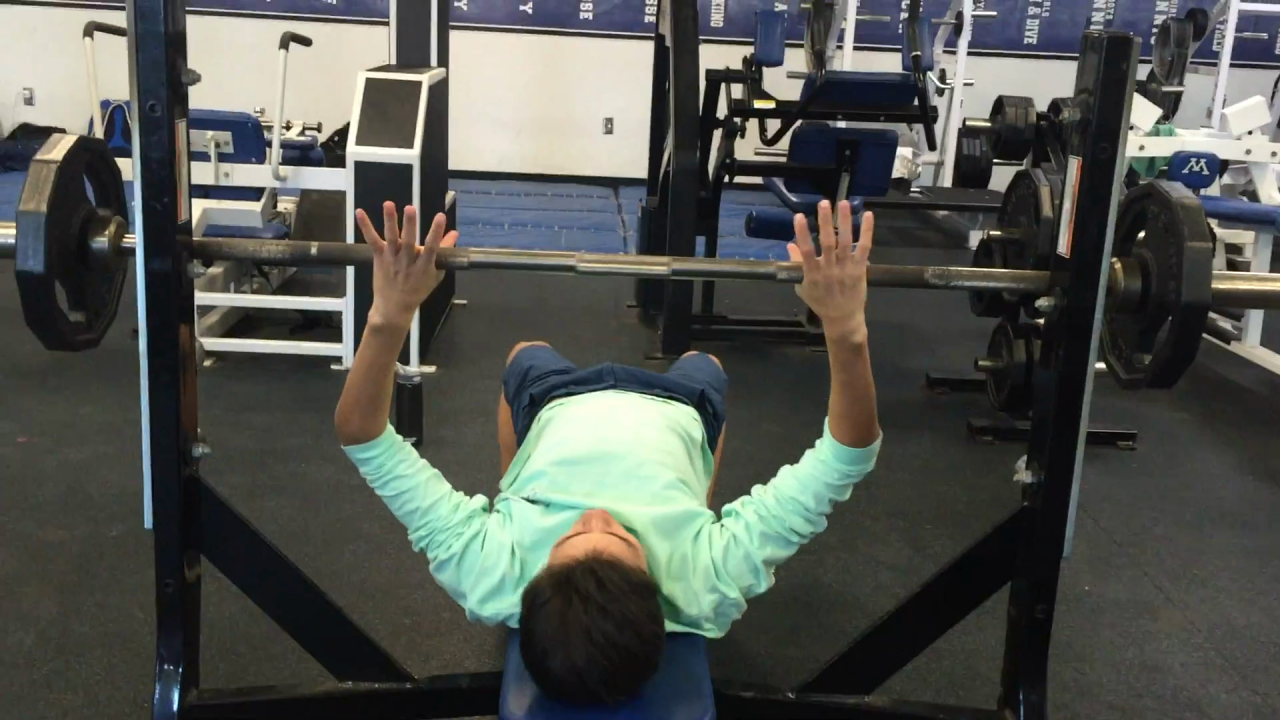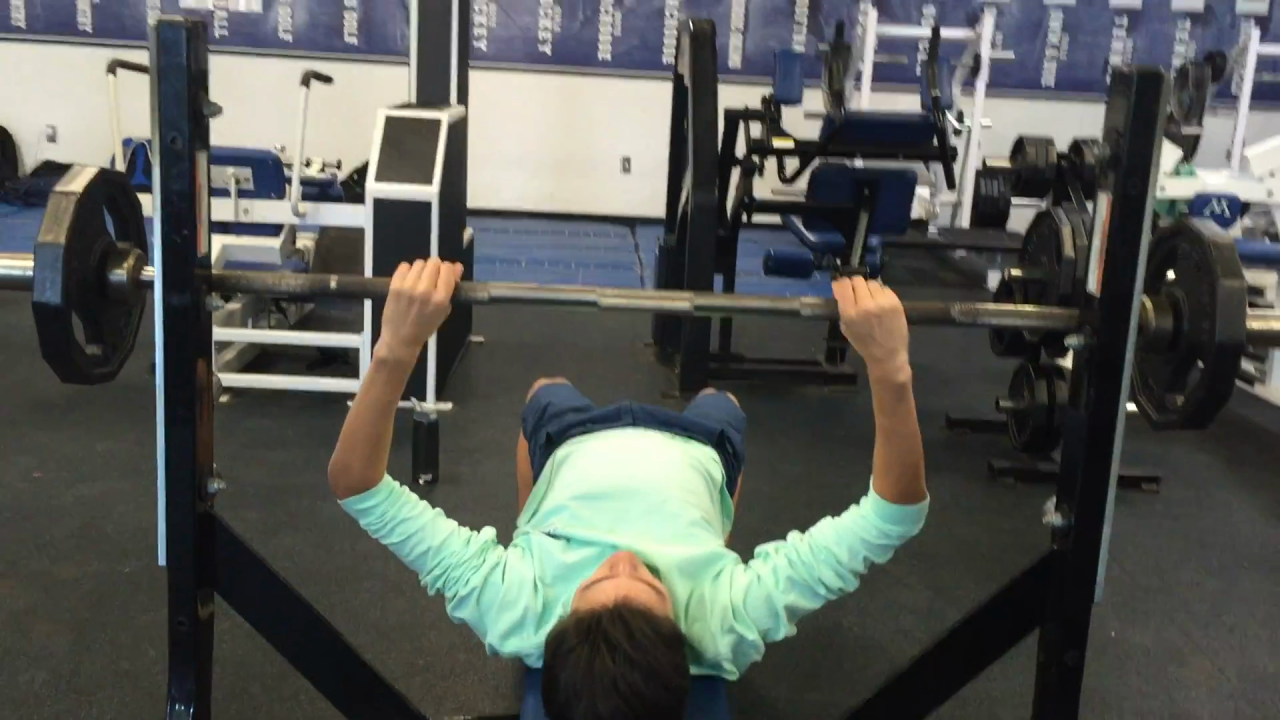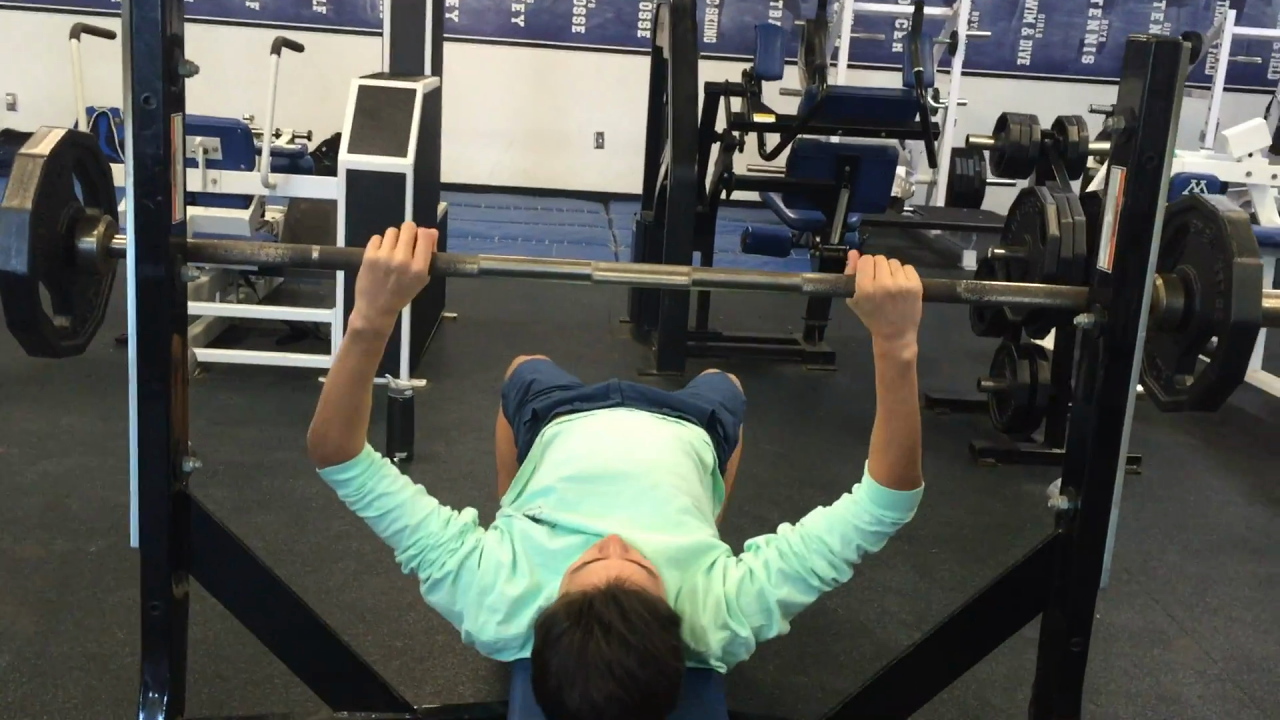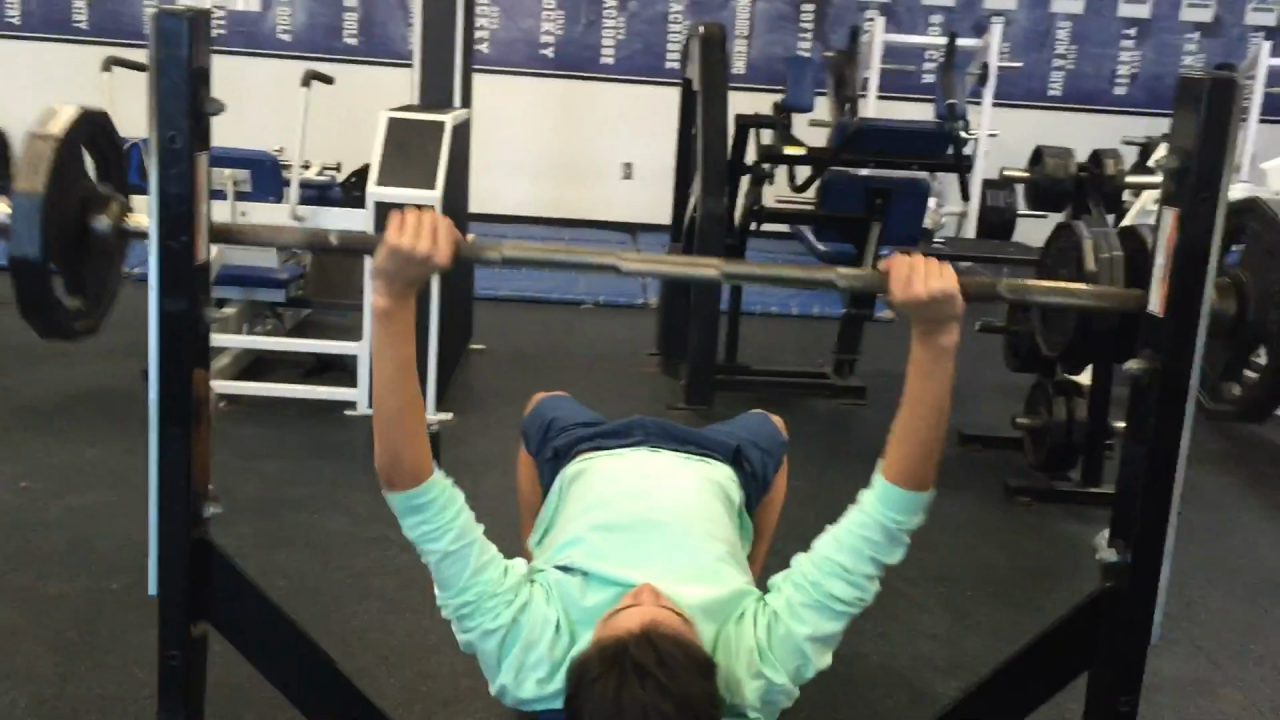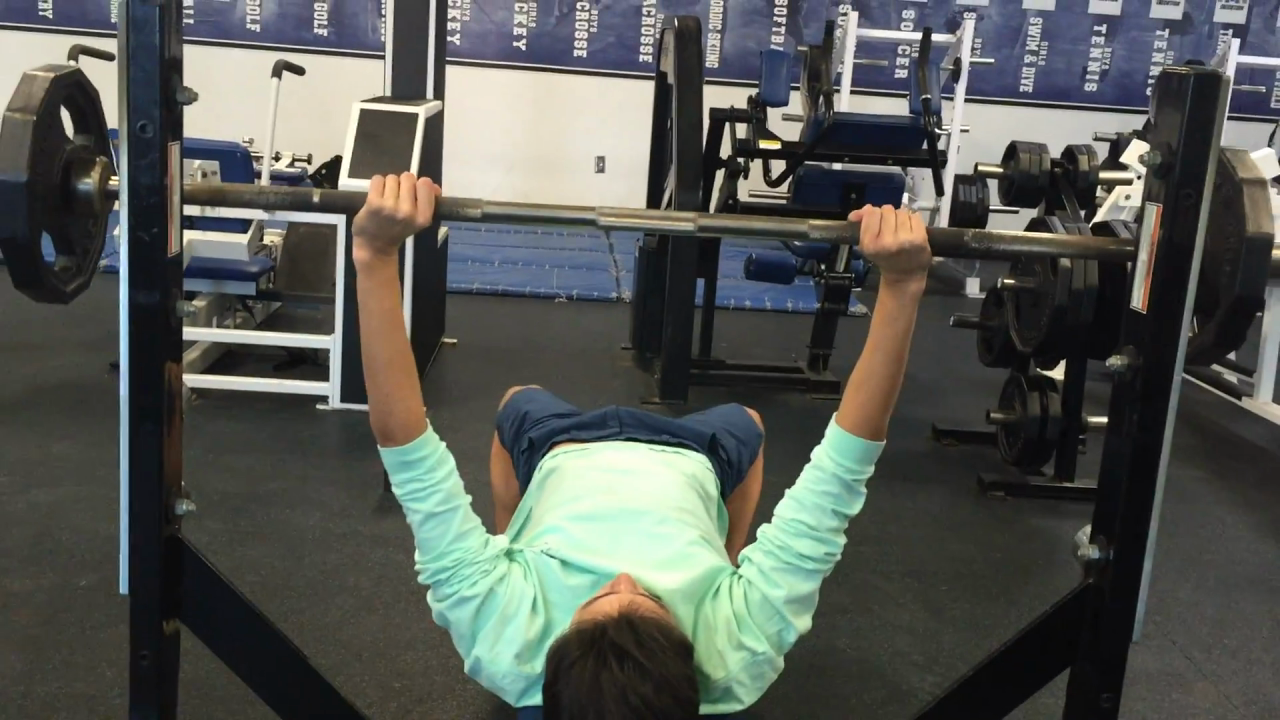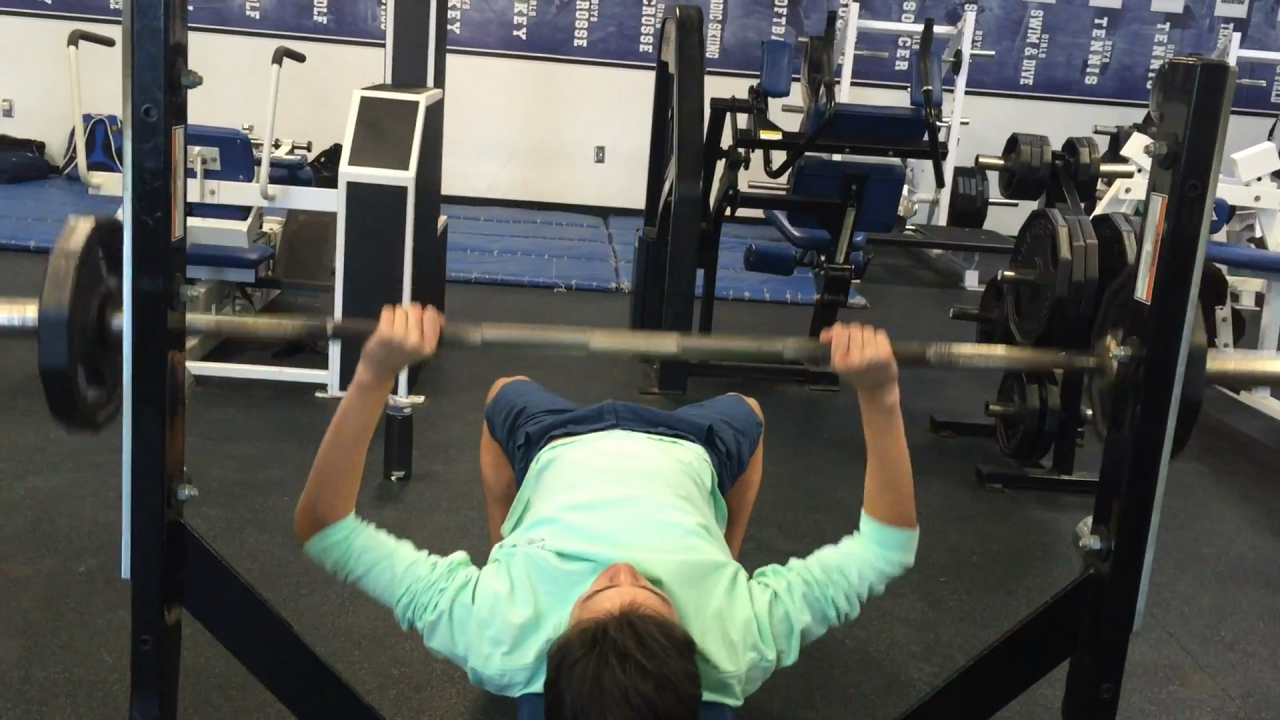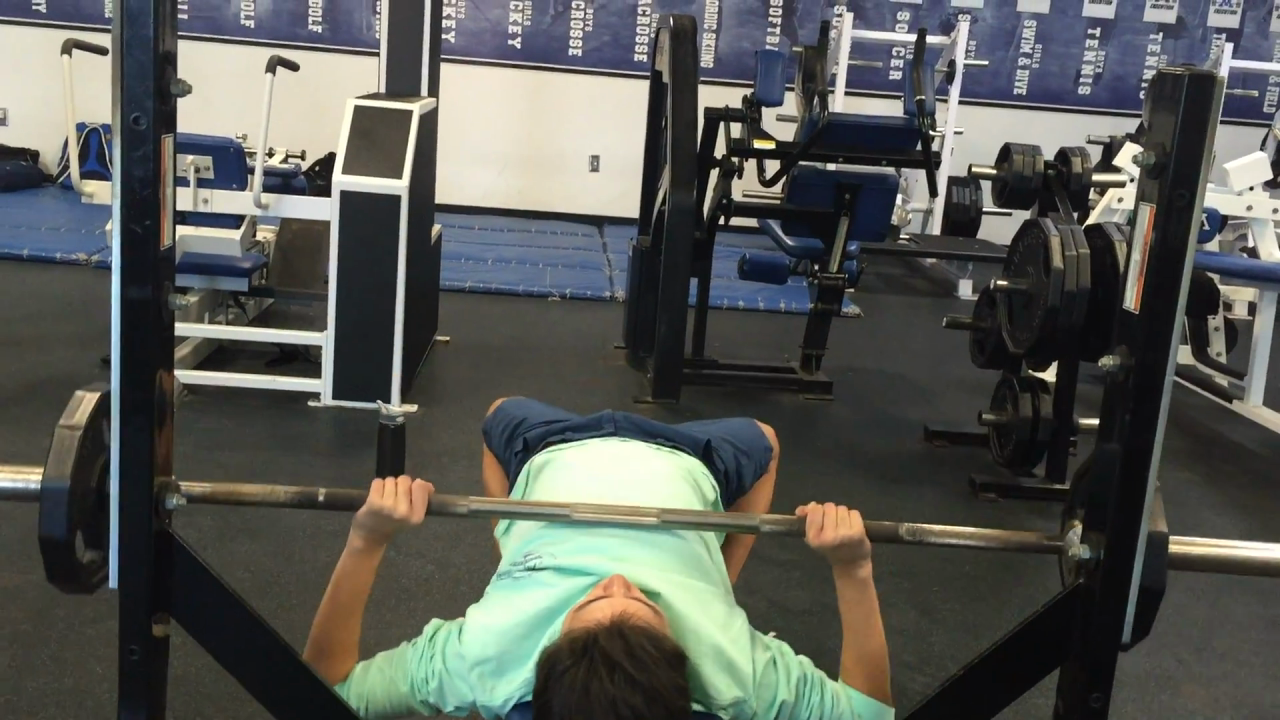
dt=0.7s
person 1, frame 1
left shoulder: (494, 577)
right shoulder: (707, 581)
left elbow: (363, 439)
right elbow: (847, 455)
left wrist: (389, 316)
right wrist: (846, 329)
left knee: (528, 355)
right knee: (702, 365)
person 1, frame 2
left shoulder: (516, 613)
right shoulder: (729, 620)
left elbow: (355, 486)
right elbow: (895, 515)
left wrist: (395, 347)
right wrist: (890, 367)
left knee: (550, 395)
right knee: (719, 405)
person 1, frame 3
left shoulder: (496, 606)
right shoulder: (722, 615)
left elbow: (339, 459)
right elbow: (888, 502)
left wrist: (370, 317)
right wrist: (895, 345)
left knee: (528, 369)
right knee: (722, 386)
person 1, frame 4
left shoulder: (528, 659)
right shoulder: (760, 663)
left elbow: (408, 488)
right elbow: (893, 510)
left wrist: (395, 298)
right wrist: (934, 336)
left knee: (548, 411)
right knee: (764, 429)
person 1, frame 5
left shoulder: (506, 644)
right shoulder: (737, 648)
left elbow: (407, 452)
right elbow: (844, 467)
left wrist: (375, 257)
right wrist: (900, 285)
left knee: (521, 404)
right knee: (743, 423)
person 1, frame 6
left shoulder: (497, 638)
right shoulder: (738, 643)
left elbow: (323, 531)
right elbow: (888, 545)
left wrist: (374, 374)
right wrist: (880, 396)
left knee: (510, 392)
right knee: (743, 410)
person 1, frame 7
left shoulder: (486, 661)
right shoulder: (733, 671)
left wrist: (367, 542)
right wrist: (852, 571)
left knee: (507, 413)
right knee: (758, 439)
